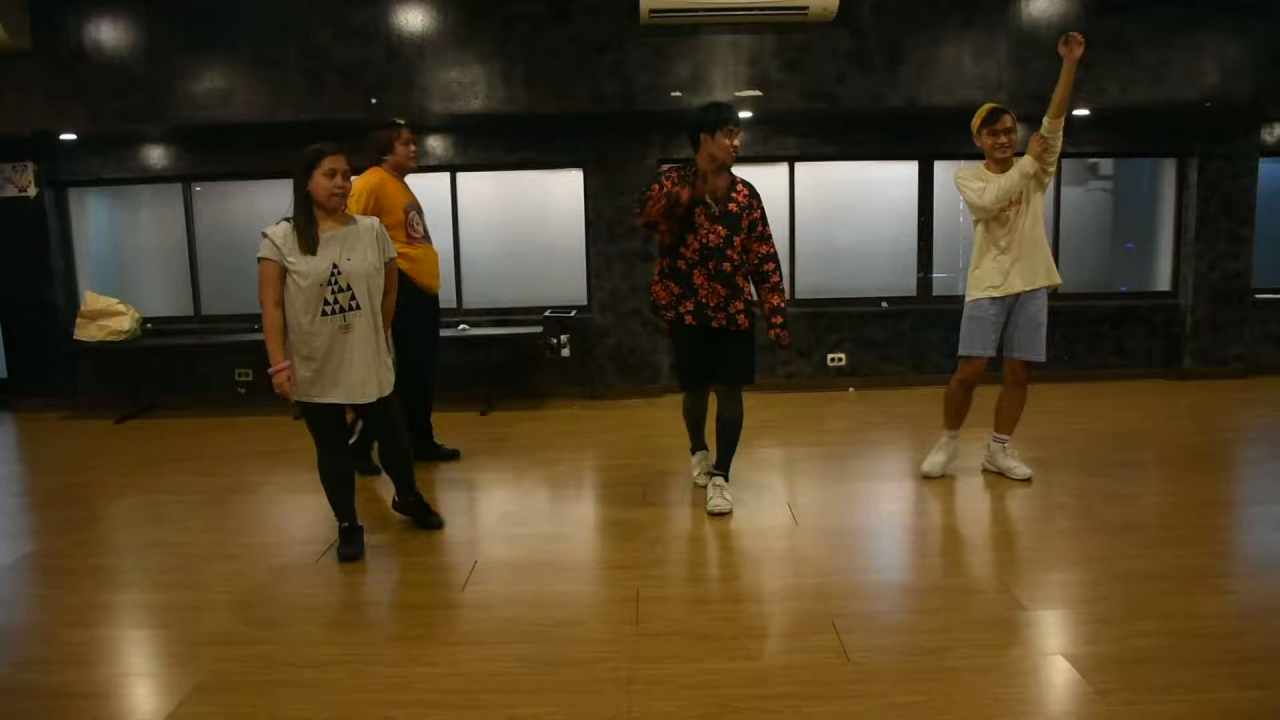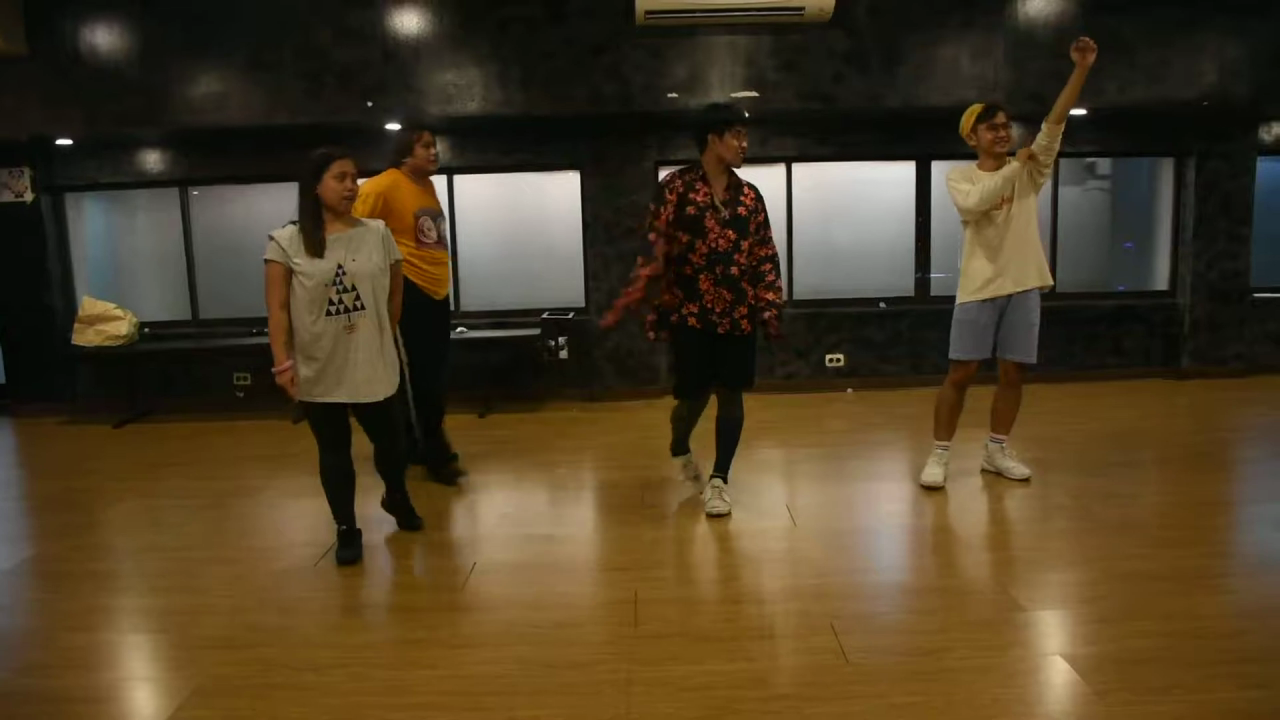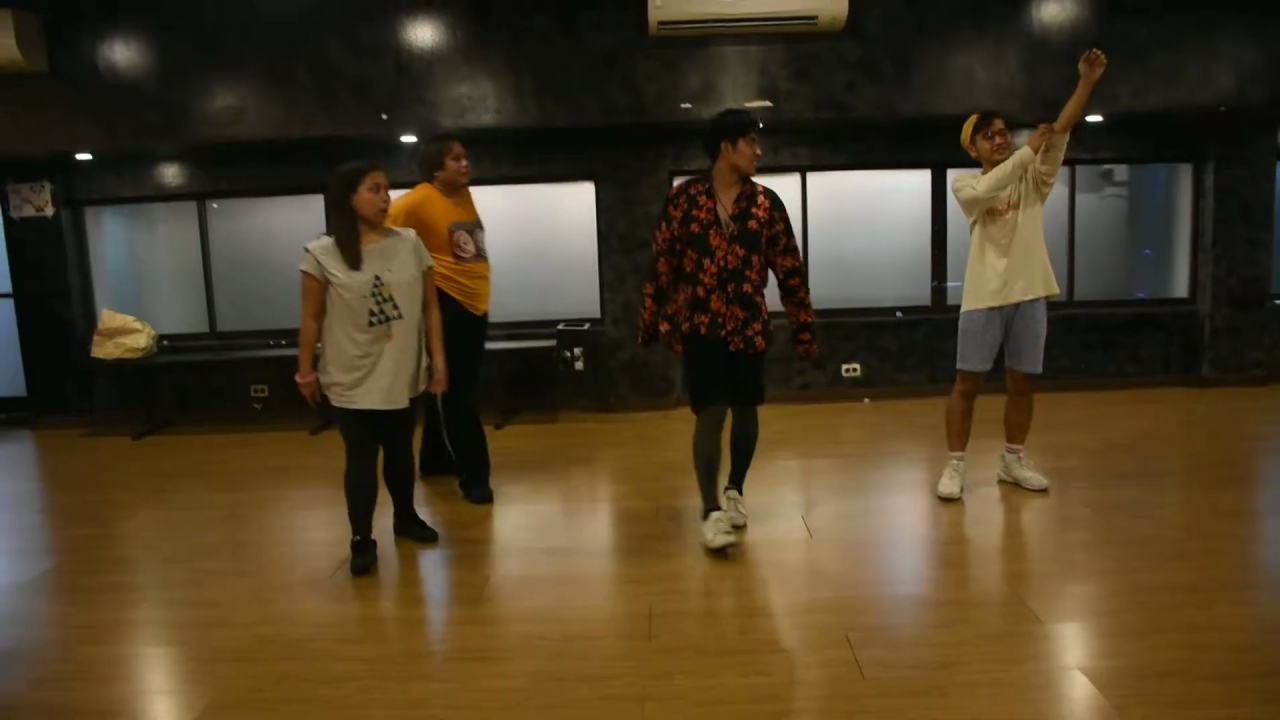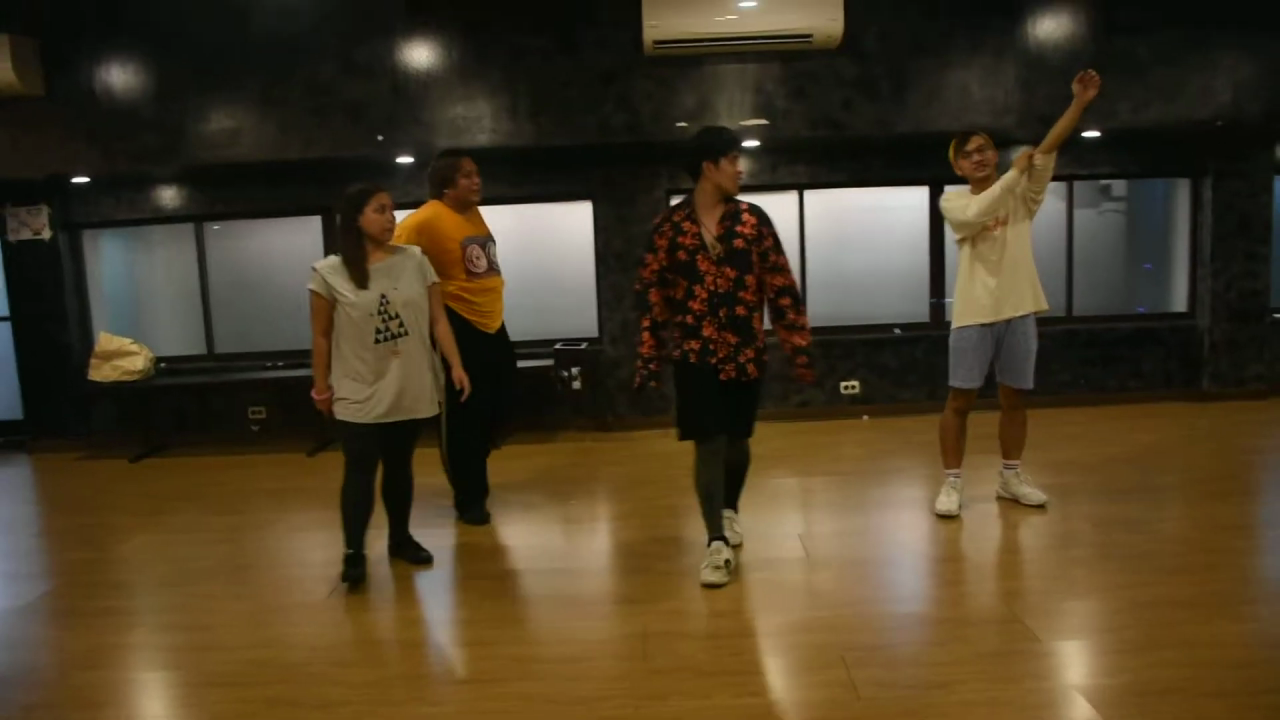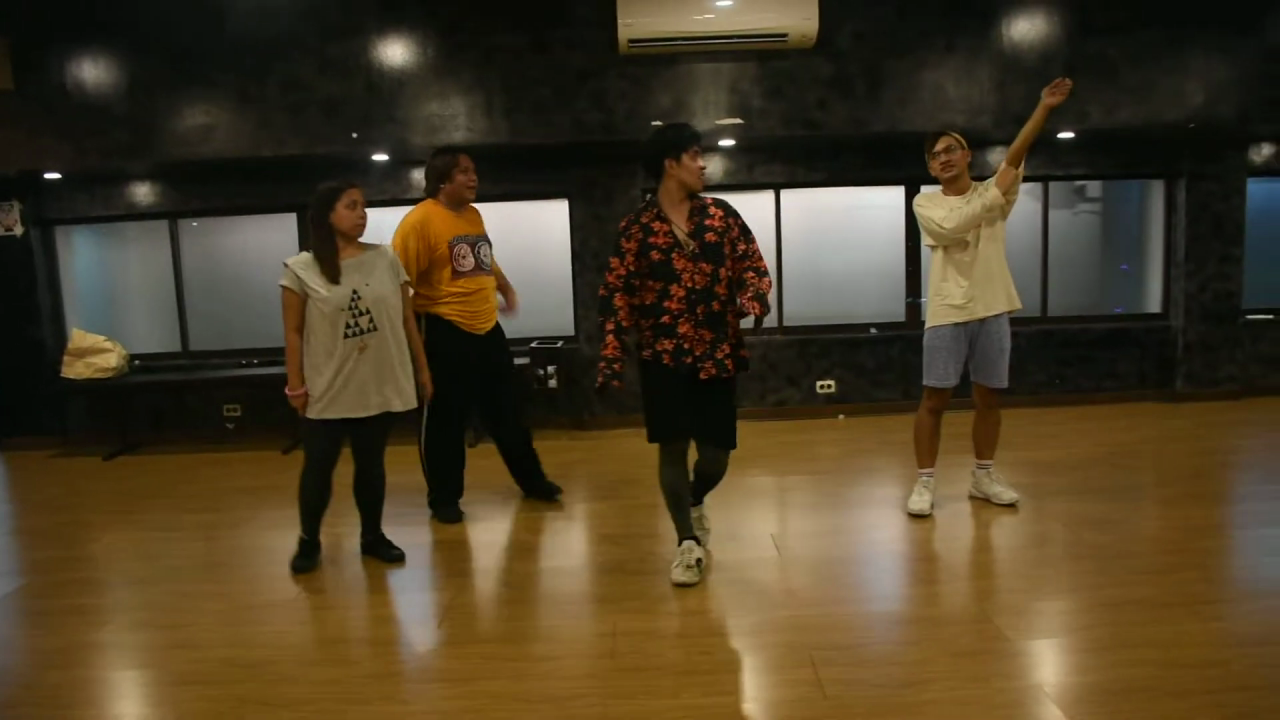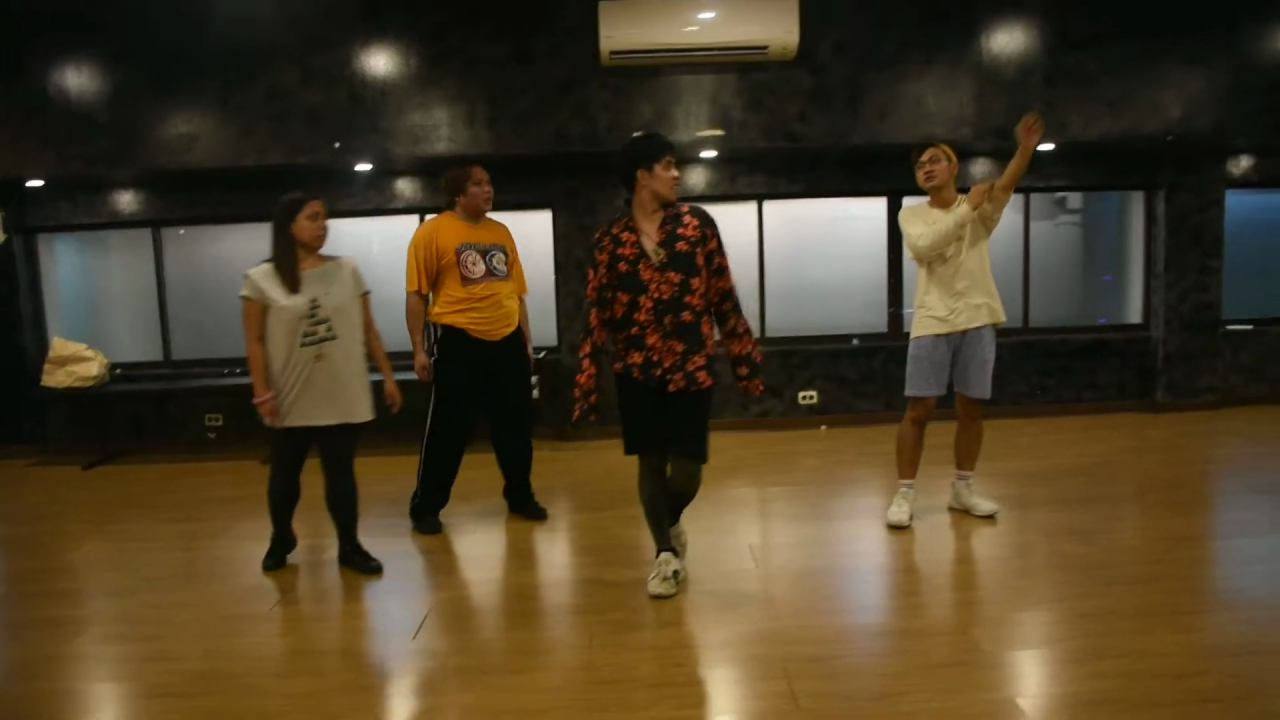
dt=0.3s
person 1, frame 1
left shoulder: (745, 194)
right shoulder: (673, 181)
left elbow: (764, 256)
right elbow: (650, 213)
left wrist: (776, 313)
right wrist: (699, 190)
left hip: (734, 309)
right hip: (686, 308)
left knee: (729, 391)
right knee: (696, 389)
left ankle: (720, 477)
right ankle: (698, 450)
person 1, frame 2
left shoulder: (749, 195)
right shoulder: (677, 186)
left elbow: (765, 256)
right elbow: (657, 244)
left wrist: (769, 304)
right wrist: (632, 296)
left hip: (737, 314)
right hip: (688, 312)
left knee: (731, 396)
right knee: (693, 397)
left ankle: (719, 479)
right ankle: (679, 449)
person 1, frame 3
left shoulder: (767, 204)
right shoulder: (684, 198)
left elbow: (789, 268)
right elbow: (665, 262)
left wrist: (803, 328)
right wrist: (653, 317)
left hip: (749, 326)
right hip: (701, 327)
left knee: (744, 410)
right knee: (710, 415)
left ankle: (734, 490)
right ankle: (712, 512)
person 1, frame 4
left shoulder: (754, 220)
right shoulder: (669, 225)
left elbow: (781, 287)
right elbow: (653, 292)
left wrist: (798, 347)
right wrist: (649, 354)
left hip: (744, 353)
right hip: (694, 355)
left knee: (736, 441)
right knee: (708, 446)
left ankle: (730, 510)
right ankle: (717, 544)
person 1, frame 5
left shoulder: (722, 215)
right shoulder: (635, 228)
left elbow: (753, 267)
right elbow: (617, 295)
left wrist: (754, 294)
right wrist: (611, 356)
left hip: (718, 356)
right hip: (663, 358)
left knee: (716, 453)
right knee: (672, 449)
left ankle: (695, 502)
right ankle: (688, 542)
person 1, frame 6
left shoulder: (698, 223)
right shoulder: (610, 239)
left elbow: (723, 294)
right elbow: (596, 312)
left wrist: (745, 358)
right wrist: (587, 380)
left hip: (692, 368)
right hip: (637, 370)
left knee: (687, 467)
right knee: (650, 462)
left ankle: (672, 520)
right ankle: (666, 554)
person 2, frame 1
left shoulder: (1036, 170)
right shoulder: (968, 176)
left elbow: (1055, 120)
right elbow: (989, 201)
left wrist: (1070, 63)
right wrist: (1027, 161)
left hip: (1031, 285)
right hip: (988, 287)
left knee: (1018, 373)
right knee: (970, 370)
left ankle: (998, 450)
right ankle: (947, 443)
person 2, frame 2
left shoulder: (1031, 172)
right shoulder: (959, 177)
left elbow: (1055, 123)
right elbow: (974, 204)
left wrist: (1081, 69)
right wrist: (1014, 166)
left hip: (1023, 286)
right hip: (978, 288)
left knee: (1012, 374)
right knee: (960, 373)
left ankle: (996, 451)
right ankle: (940, 454)
person 2, frame 3
left shoulder: (1034, 179)
right shoulder: (965, 184)
left elbow: (1061, 132)
right elbow: (987, 190)
left wrist: (1087, 81)
right wrist: (1028, 149)
left hip: (1030, 294)
right hip: (984, 297)
left knee: (1021, 383)
right knee: (968, 383)
left ankle: (1013, 461)
right ankle: (955, 466)
person 2, frame 4
left shoulder: (1022, 195)
right shoulder: (953, 202)
left elbow: (1047, 150)
right elbow: (976, 214)
left wrist: (1079, 102)
right wrist: (1014, 172)
left hip: (1019, 311)
right hip: (973, 314)
left knee: (1014, 398)
right knee: (960, 399)
left ankle: (1011, 477)
right ankle: (952, 483)
person 2, frame 5
left shoulder: (995, 192)
right shoulder: (925, 203)
left elbow: (1015, 155)
right elbow: (951, 228)
left wrist: (1044, 108)
right wrist: (993, 193)
left hip: (992, 310)
right hip: (947, 312)
left knee: (988, 397)
right knee: (935, 399)
left ankle: (983, 477)
right ankle: (924, 482)
person 2, frame 6
left shoulder: (981, 207)
right shoulder: (911, 215)
left elbow: (1004, 186)
right elbow: (926, 247)
left wrist: (1025, 148)
right wrist: (966, 209)
left hip: (977, 321)
right hip: (932, 323)
left knee: (971, 408)
right knee: (918, 409)
left ankle: (963, 488)
right ankle: (905, 493)
person 3, frame 1
left shoulder: (372, 231)
right shoulder: (279, 240)
left elbow: (390, 293)
right elbow: (272, 307)
right wrist: (279, 363)
left hip: (369, 362)
right hip: (313, 368)
left knee: (392, 436)
right knee: (332, 448)
left ankle: (409, 498)
right ankle: (349, 526)
person 3, frame 2
left shoulder: (377, 234)
right shoulder: (286, 242)
left elbow: (394, 297)
right elbow: (277, 308)
left wrist: (380, 341)
right wrist: (283, 363)
left hip: (373, 365)
right hip: (317, 370)
left knee: (389, 439)
right knee: (333, 450)
left ankle: (397, 498)
right ankle: (347, 530)
person 3, frame 3
left shoulder: (409, 243)
right shoulder: (322, 254)
left elbow: (429, 304)
right elbow: (312, 318)
left wrist: (437, 357)
right wrist: (306, 372)
left hip: (402, 372)
right hip: (351, 377)
left knee: (400, 450)
right knee: (360, 457)
left ankle: (406, 516)
right ankle: (362, 540)
person 3, frame 4
left shoulder: (414, 261)
right shoulder: (329, 273)
left elbow: (437, 318)
right elbow: (321, 335)
left wrist: (456, 366)
right wrist: (321, 388)
left hip: (410, 388)
right hip: (358, 394)
left knee: (400, 466)
right knee: (359, 471)
left ankle: (400, 538)
right ankle: (354, 554)
person 3, frame 5
left shoulder: (385, 259)
right shoulder: (300, 269)
left elbow: (406, 319)
right elbow: (293, 333)
left wrist: (421, 367)
right wrist: (295, 384)
left hip: (380, 385)
right hip: (327, 391)
left knee: (371, 463)
right knee: (319, 466)
left ankle: (372, 536)
right ankle: (309, 540)
person 3, frame 6
left shoulder: (346, 270)
right shoulder: (261, 279)
left elbow: (368, 330)
right elbow: (255, 341)
left wrist: (388, 376)
right wrist: (262, 392)
left hip: (342, 395)
right hip: (292, 399)
left knee: (340, 472)
right knee: (285, 472)
left ankle: (350, 547)
right ankle: (281, 537)
person 4, frame 1
left shoulder: (400, 185)
right shoulder: (371, 185)
left hip: (423, 289)
right hip: (396, 289)
left knee: (423, 371)
right knee: (397, 371)
left ankle: (421, 442)
right ankle: (359, 444)
person 4, frame 2
left shoulder: (427, 186)
right shoulder: (384, 187)
left hip: (436, 293)
right hip: (406, 292)
left knee: (432, 374)
right knee: (419, 376)
left ankle: (419, 447)
right ankle: (436, 454)
person 4, frame 3
left shoulder: (464, 195)
right shoulder: (417, 203)
left hip: (476, 307)
right hip: (445, 307)
left knee: (459, 392)
right knee: (456, 395)
left ankle: (435, 459)
right ankle: (473, 476)
person 4, frame 4
left shoulder: (473, 212)
right shoulder: (426, 220)
left hip: (493, 325)
right hip: (457, 328)
left knee: (499, 405)
right knee: (464, 415)
left ankle: (463, 468)
right ankle: (470, 497)
person 4, frame 5
left shoulder: (473, 216)
right shoulder: (419, 222)
left wrist: (505, 286)
left hip: (488, 329)
right hip: (445, 333)
left knee: (508, 411)
right knee: (446, 419)
left ankle: (532, 479)
right ankle: (443, 498)
person 4, frame 6
left shoulder: (501, 232)
right shoulder: (432, 232)
right elbow: (416, 295)
left wrist: (528, 340)
right wrist: (419, 349)
left hip: (507, 341)
right hip: (458, 341)
left knee: (516, 424)
right knee: (448, 428)
left ankle: (520, 496)
right ankle: (425, 507)
